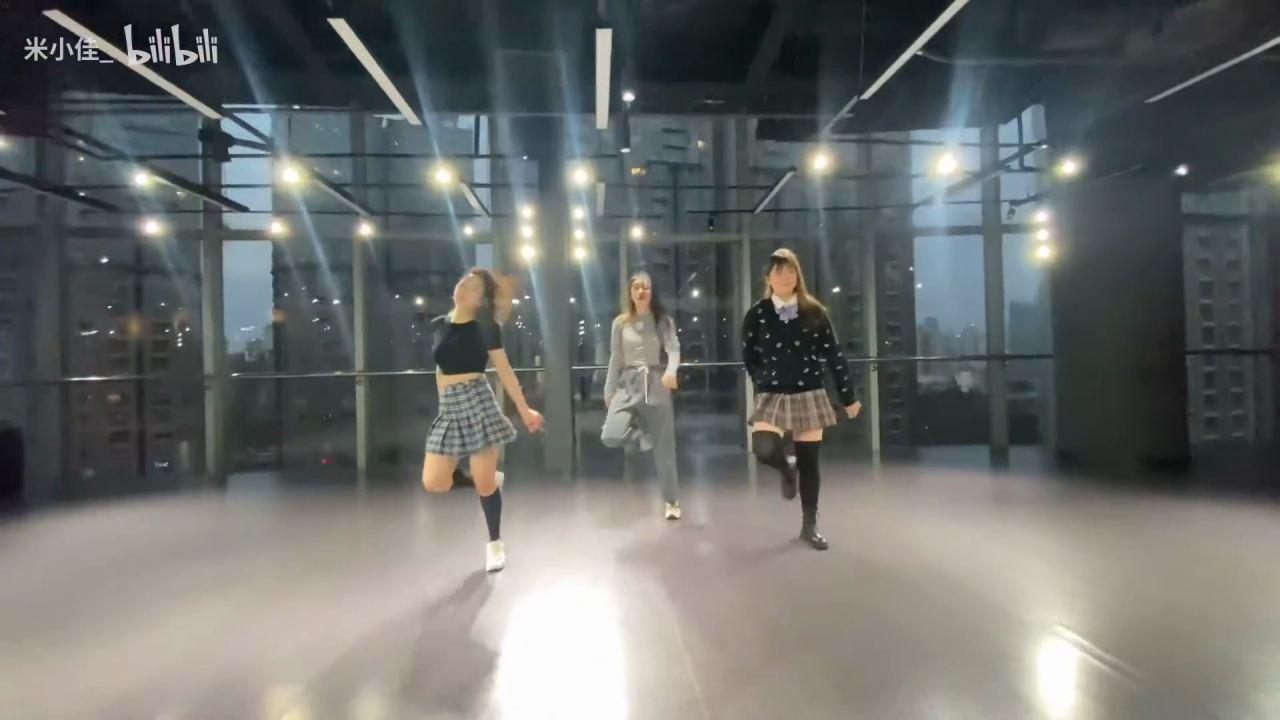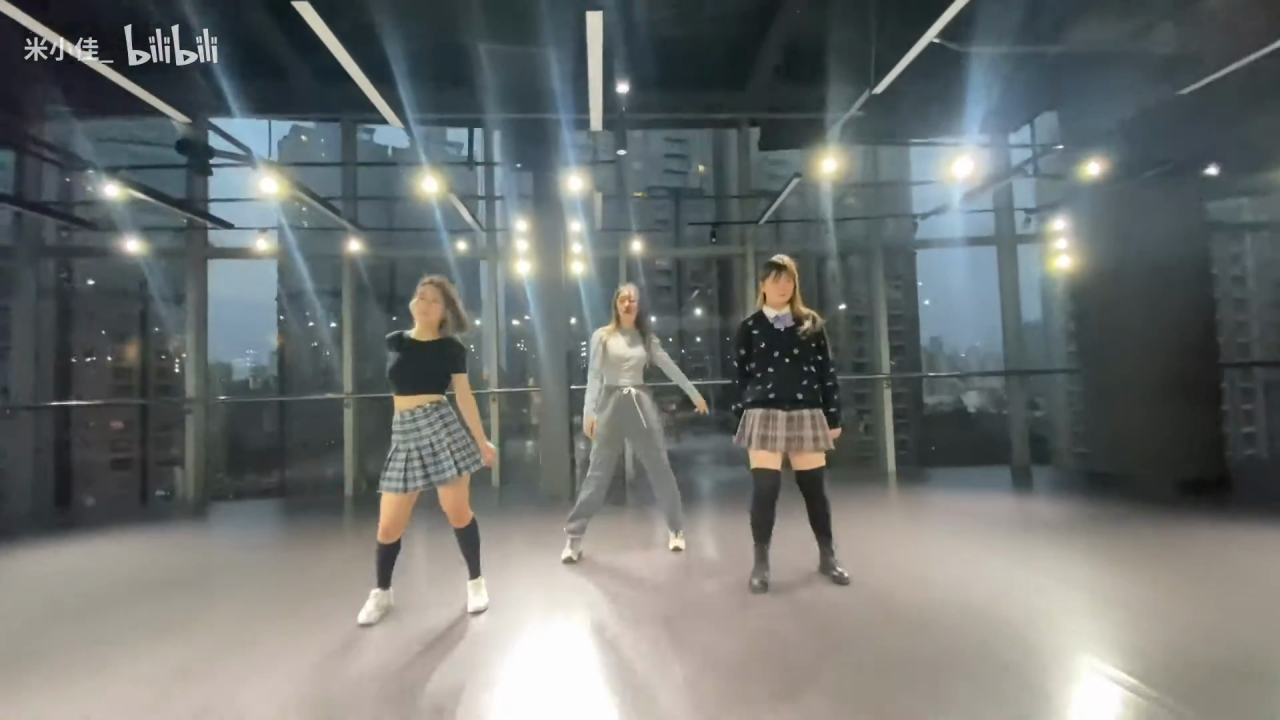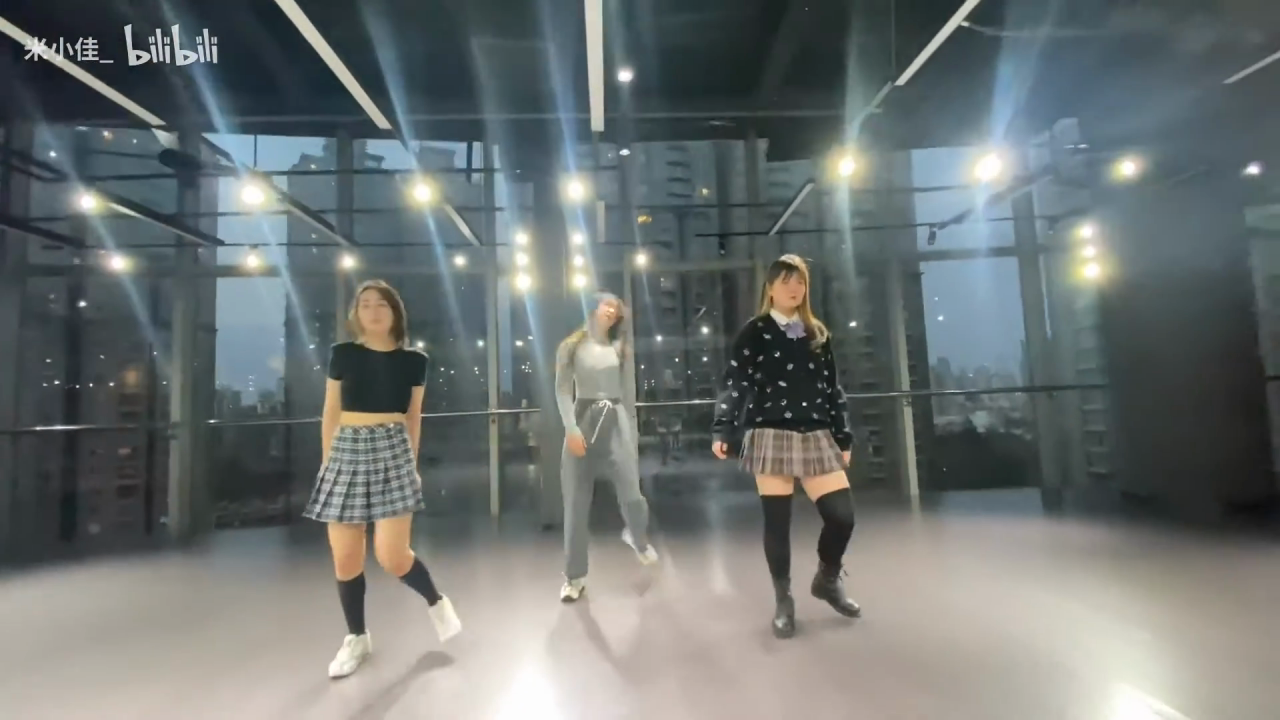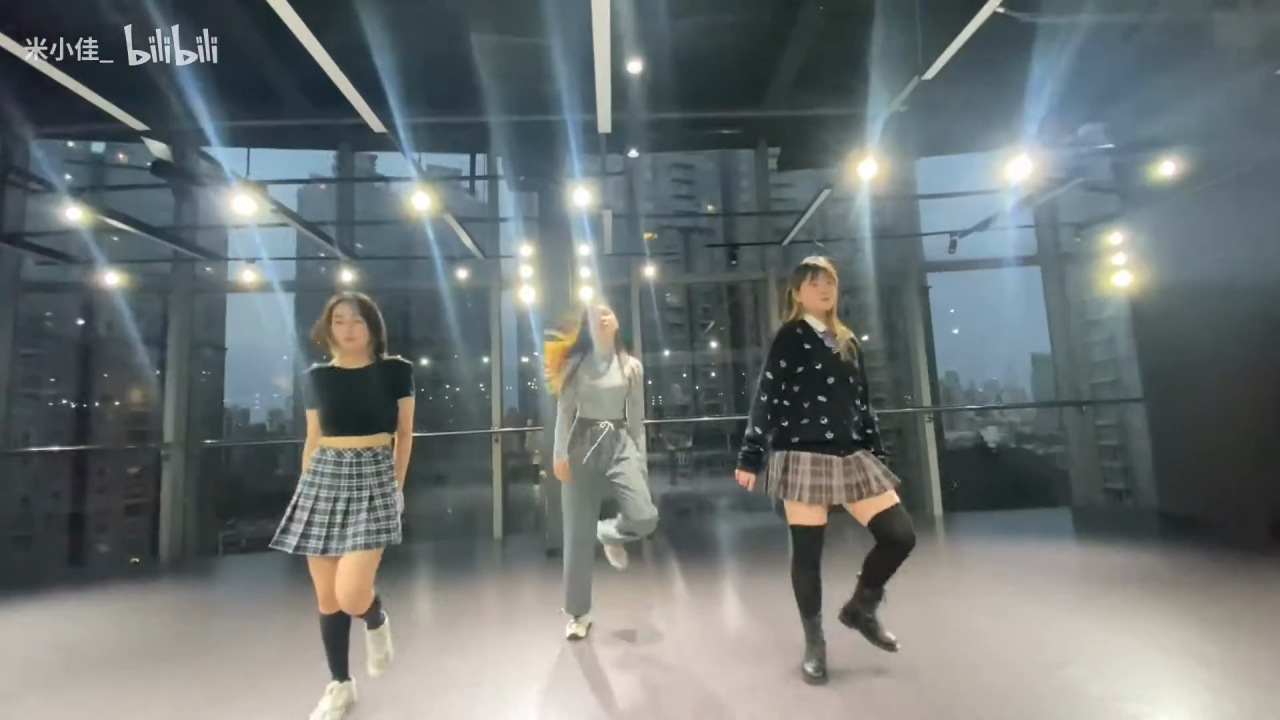
dt=0.3s
person 1, frame 1
left shoulder: (485, 328)
right shoulder: (439, 325)
left elbow: (504, 370)
left wrist: (524, 409)
left hip: (478, 402)
right hip: (448, 408)
left knee: (484, 482)
right knee: (432, 481)
left ankle: (494, 544)
right ankle: (488, 479)
person 1, frame 2
left shoulder: (451, 348)
right shoulder: (395, 341)
left elbow: (464, 396)
left wrist: (480, 441)
left hip: (440, 427)
right hip: (403, 434)
left knee: (458, 513)
right knee: (389, 525)
left ankle: (475, 582)
right ankle: (382, 592)
person 1, frame 3
left shoulder: (414, 360)
right shoulder: (343, 354)
left elbow: (414, 415)
right elbow: (331, 411)
left wrist: (410, 462)
right wrist: (327, 461)
left hip: (392, 454)
right hip: (347, 453)
left knee: (392, 558)
right knee: (345, 559)
left ankle: (437, 602)
right ankle: (356, 638)
person 1, frame 4
left shoulder: (396, 370)
right shoulder: (318, 377)
left elbow: (404, 433)
right elbow: (313, 439)
left wrist: (397, 483)
right wrist: (305, 490)
left hip: (375, 477)
right hip: (324, 478)
left knee: (351, 595)
right knee: (328, 597)
left ankle: (376, 620)
person 2, frame 1
left shoulder: (815, 313)
right shoulder: (757, 315)
left elbow: (834, 355)
right elbow: (750, 358)
left wrist: (848, 395)
right wrist: (766, 385)
left hip: (809, 395)
right hip: (772, 396)
left knee: (810, 461)
right knee: (765, 449)
right ankle: (788, 469)
person 2, frame 2
left shoulder: (811, 323)
right shoulder: (749, 328)
left elbow: (827, 371)
right elbow: (741, 378)
left wrist: (833, 418)
right wrist: (745, 417)
left hip: (806, 415)
right hip: (763, 417)
left knee: (813, 489)
right knee: (764, 491)
left ankle: (827, 557)
right ankle: (760, 563)
person 2, frame 3
left shoulder: (817, 333)
right shoulder: (755, 332)
left elbow: (832, 387)
right elbow: (734, 383)
left wrist: (843, 437)
right wrist: (722, 430)
left hip: (816, 435)
right hip: (770, 435)
left knee: (841, 516)
right knee: (777, 521)
left ankle: (828, 579)
right ankle: (784, 603)
person 2, frame 4
left shoulder: (847, 342)
right shoulder: (790, 338)
right elbow: (766, 398)
left wrist: (876, 453)
right wrist: (750, 456)
left hip: (853, 456)
right hip: (803, 457)
left knee: (900, 534)
right knee: (807, 552)
left ankle: (862, 607)
right ankle: (814, 644)
person 3, frame 1
left shoulder: (663, 321)
right shoulder: (621, 323)
left elbow: (673, 350)
right elbow: (614, 358)
left wrist: (670, 370)
right wrist: (609, 390)
left hip: (654, 383)
right hip: (626, 383)
left knee: (664, 444)
right knee: (612, 436)
left ankle: (671, 500)
right ankle: (639, 431)
person 3, frame 2
left shoulder: (647, 338)
right shoulder: (603, 336)
left elbow: (670, 367)
right elbow: (595, 376)
left wrist: (695, 394)
right wrist: (589, 412)
left hip: (642, 404)
right hip: (612, 404)
left knee: (660, 469)
right knee: (598, 471)
left ankle: (675, 530)
right ankle: (574, 537)
person 3, frame 3
left shoulder: (620, 347)
right shoulder: (571, 347)
right elbow: (563, 391)
left wrist: (629, 426)
right wrist: (571, 429)
left hip: (617, 419)
right hip: (585, 420)
left knee: (631, 496)
right knee: (577, 501)
left ankle: (637, 536)
right ankle: (574, 576)
person 3, frame 4
left shoulder: (632, 366)
right shoulder: (576, 363)
left elbow: (636, 415)
right elbow: (565, 410)
left wrist: (640, 457)
right wrist: (559, 453)
left hip: (619, 442)
right hip: (584, 443)
left knee: (644, 517)
right knee: (578, 531)
left ankle: (610, 535)
